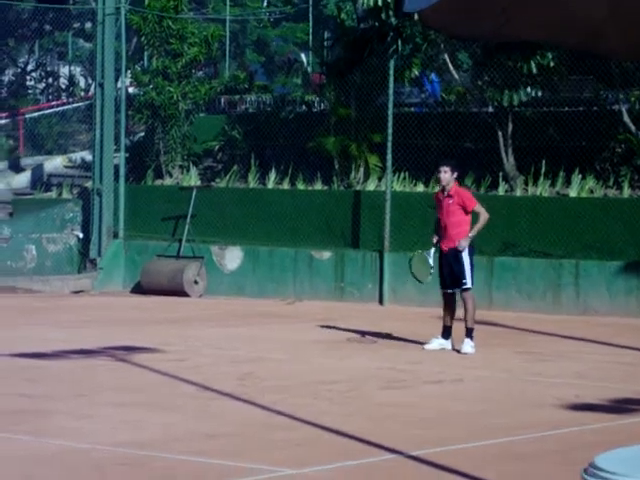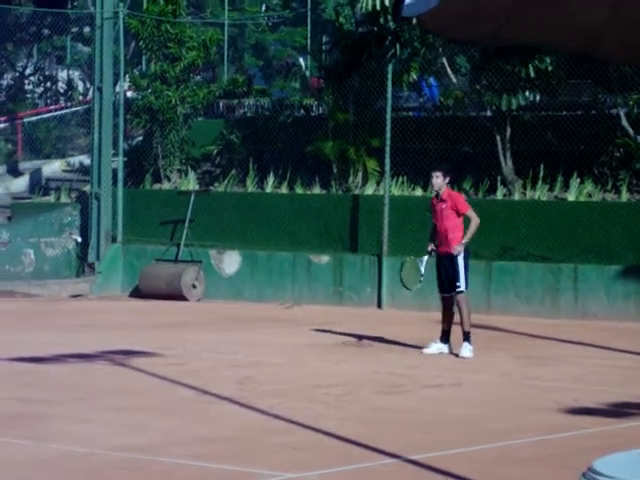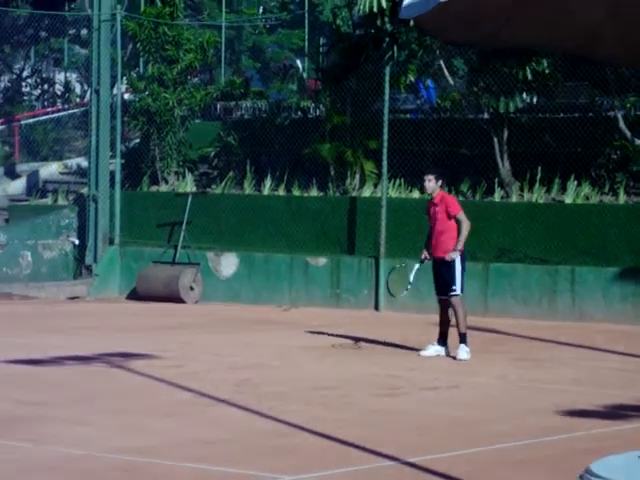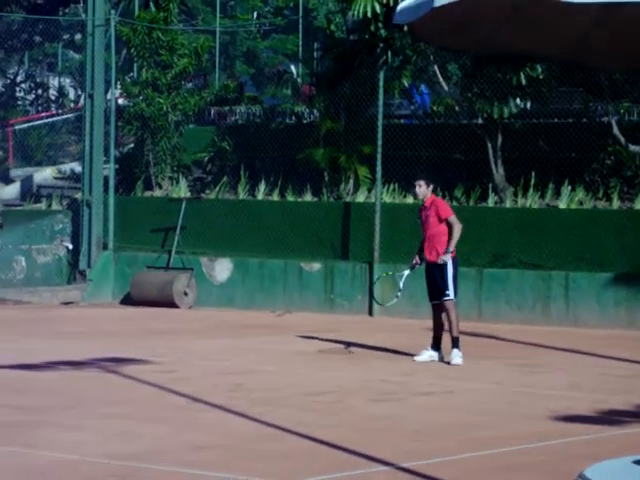
dt=0.1s
person 1, frame 1
left shoulder: (462, 194)
right shoulder: (438, 196)
left elbow: (484, 215)
left wrist: (469, 237)
right wrist: (436, 234)
left hip: (460, 249)
right hip: (445, 250)
left knee: (466, 292)
right knee: (447, 294)
left ankle: (469, 339)
right ankle: (445, 338)
person 1, frame 2
left shoulder: (455, 198)
right shoulder: (434, 201)
left elbow: (475, 220)
left wrist: (462, 243)
right wrist: (432, 242)
left hip: (455, 254)
right hip: (441, 254)
left knee: (459, 296)
right knee: (445, 299)
left ankle: (467, 343)
right ankle: (444, 342)
person 1, frame 3
left shoulder: (448, 200)
right shoulder: (430, 204)
left elbow: (465, 223)
left wrist: (457, 249)
right wrist: (426, 248)
left hip: (451, 258)
right hip: (438, 258)
left knee: (455, 298)
right knee: (442, 301)
left ankle: (463, 345)
right ankle: (441, 344)
person 1, frame 4
left shoulder: (439, 204)
right shoulder: (423, 209)
left elbow: (457, 226)
left wrist: (449, 252)
right wrist: (419, 254)
left hip: (444, 261)
right hip: (430, 262)
left knee: (448, 303)
right knee: (436, 306)
left ankle: (456, 349)
right ankle: (435, 349)
